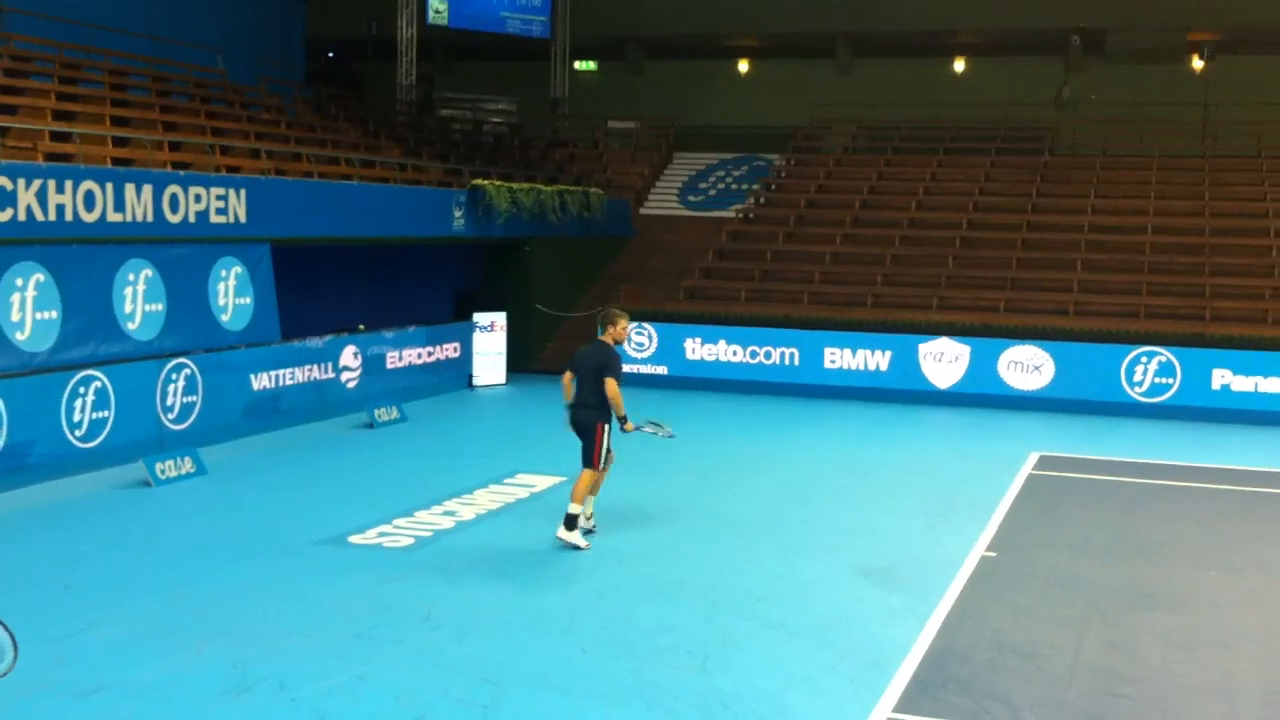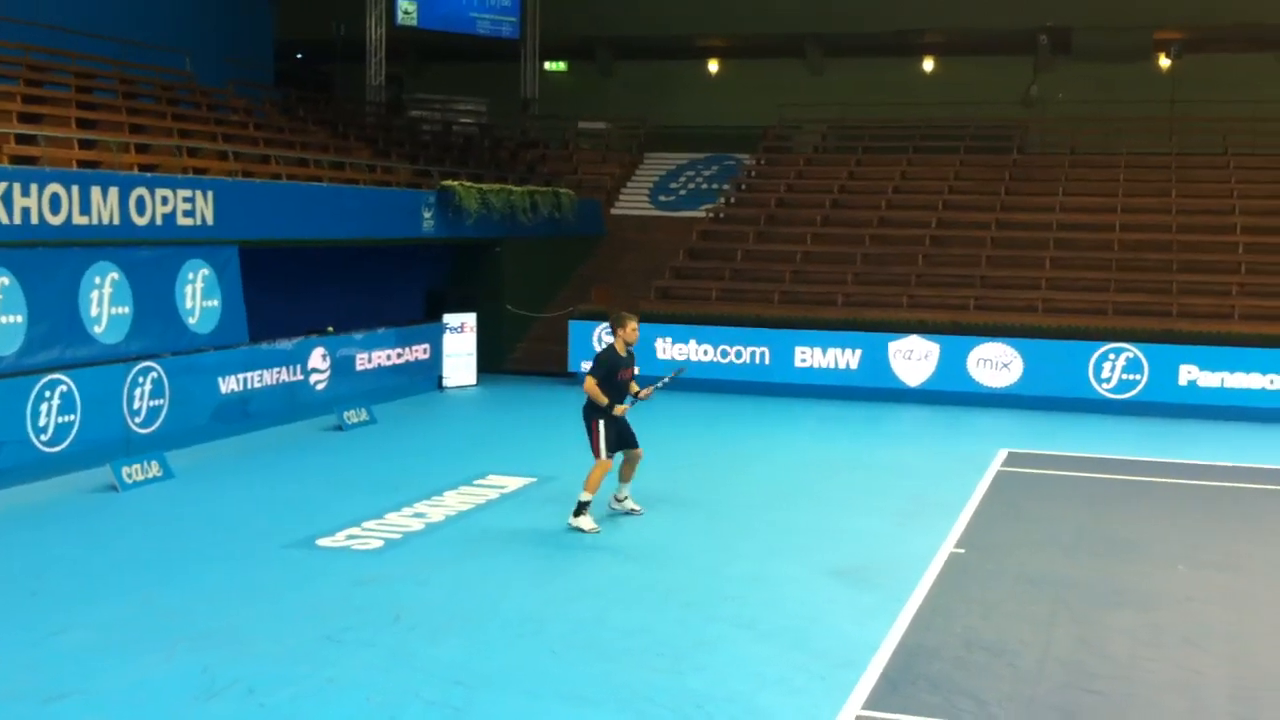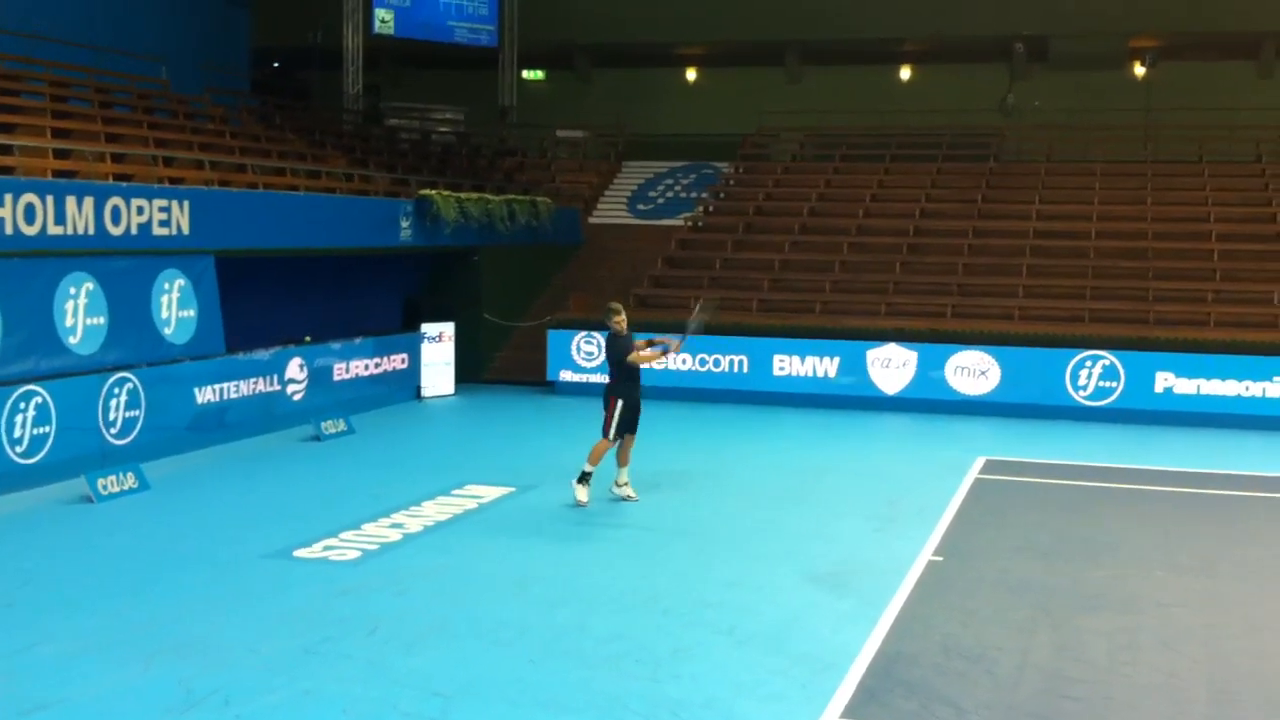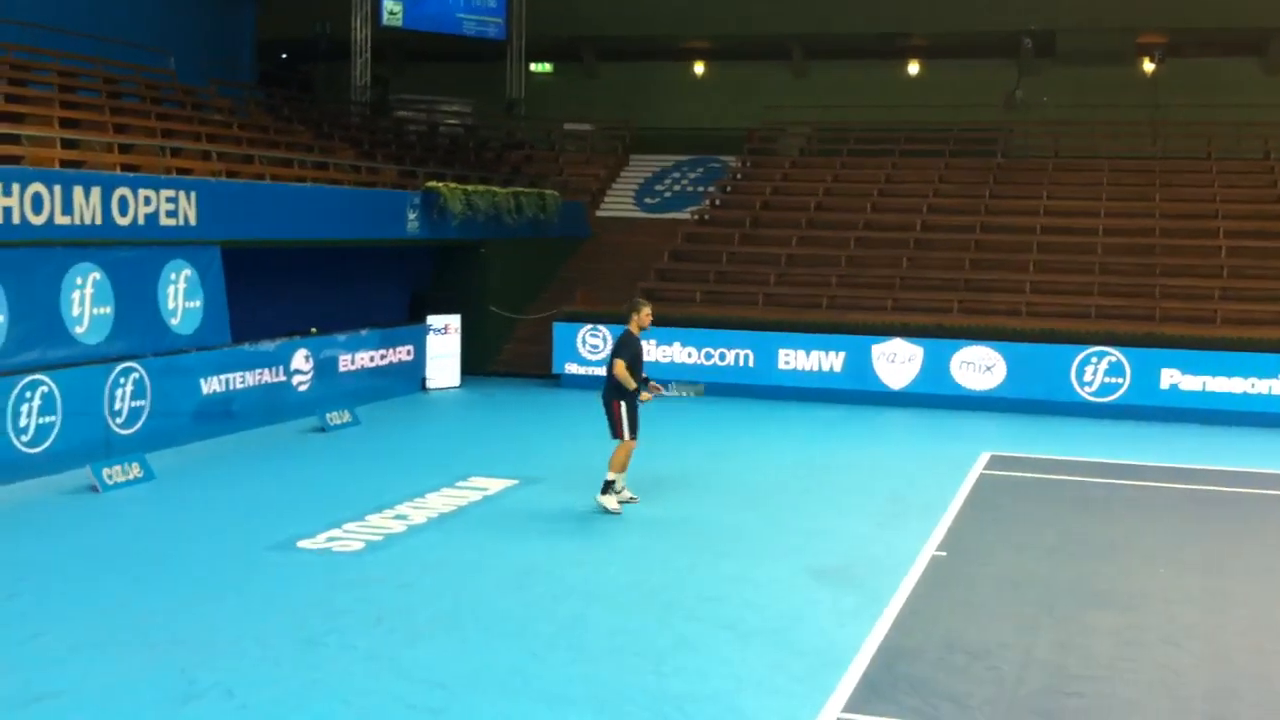
dt=1s
person 1, frame 1
left shoulder: (584, 350)
right shoulder: (611, 356)
left elbow: (567, 378)
right elbow: (611, 390)
left wrist: (571, 407)
right wrist: (623, 419)
left hip: (579, 413)
right hip: (596, 417)
left knee: (606, 459)
right knee: (593, 470)
left ankle: (585, 515)
right ankle: (569, 527)
person 1, frame 2
left shoulder: (630, 356)
right shoulder: (606, 357)
right elbow: (589, 387)
left wrist: (639, 392)
right wrist: (610, 406)
left hip: (616, 415)
right hip: (598, 415)
left knee: (635, 454)
right knee: (605, 463)
left ankle: (621, 498)
right ankle: (580, 514)
person 1, frame 3
left shoulder: (624, 335)
right shoulder: (614, 341)
left elbow: (635, 346)
right elbow: (636, 359)
left wrist: (657, 342)
right wrist: (664, 351)
left hip: (631, 395)
right hip: (618, 397)
left knee: (628, 439)
right knee: (609, 440)
left ankle: (621, 484)
right ankle: (582, 481)
person 1, frame 4
left shoulder: (634, 339)
right shoulder: (626, 340)
right elbow: (618, 370)
left wrist: (646, 382)
right wrist: (638, 391)
left hip: (627, 398)
right hip: (618, 398)
left knee: (629, 443)
right knee: (628, 442)
left ankle: (618, 489)
right ankle: (606, 492)
